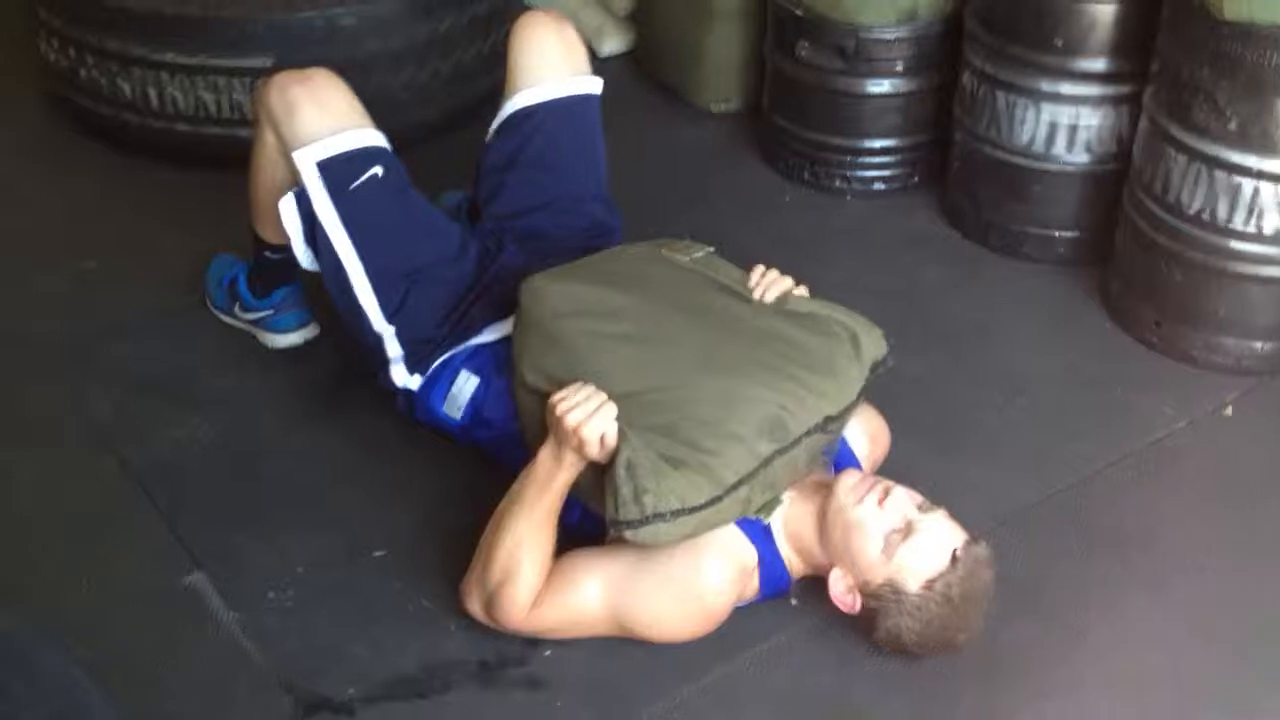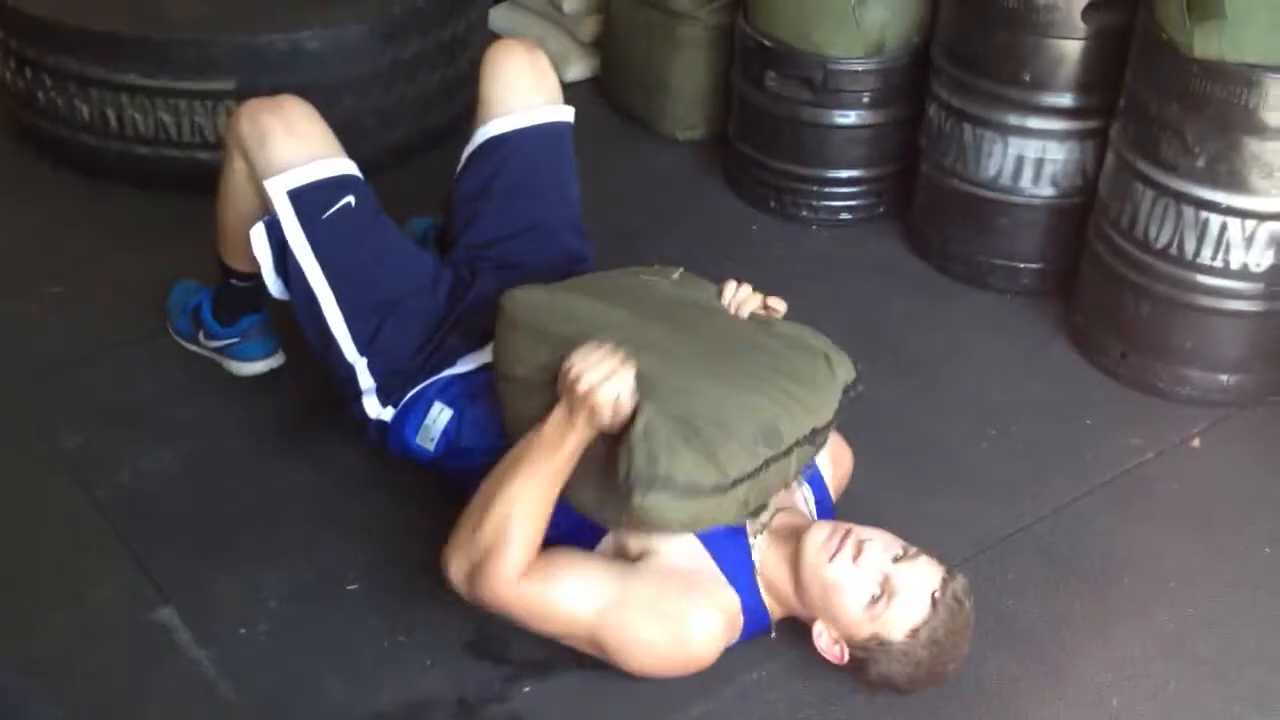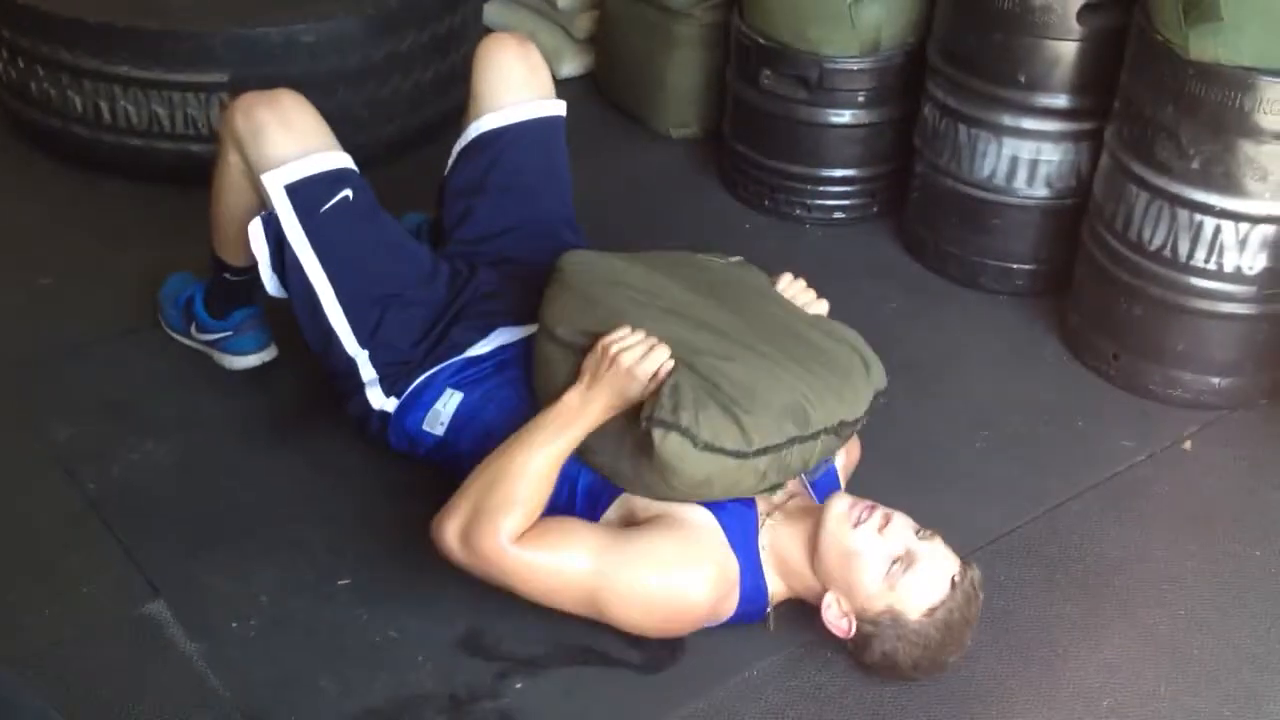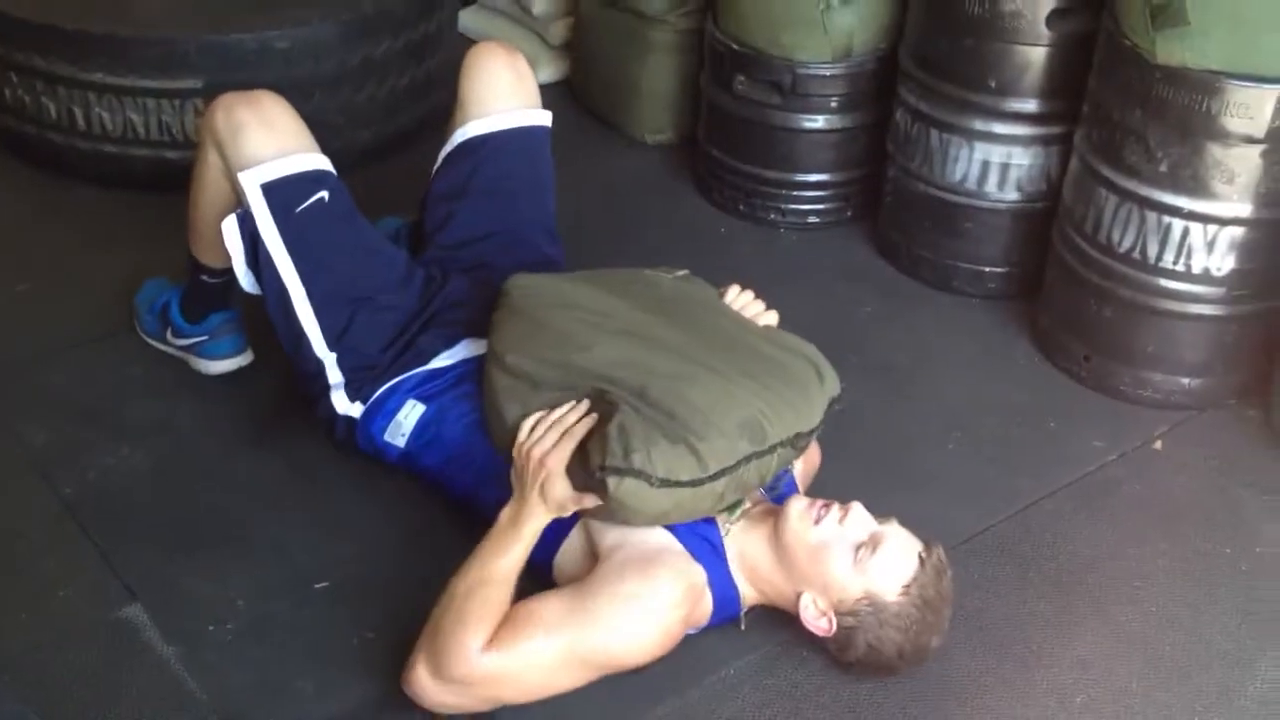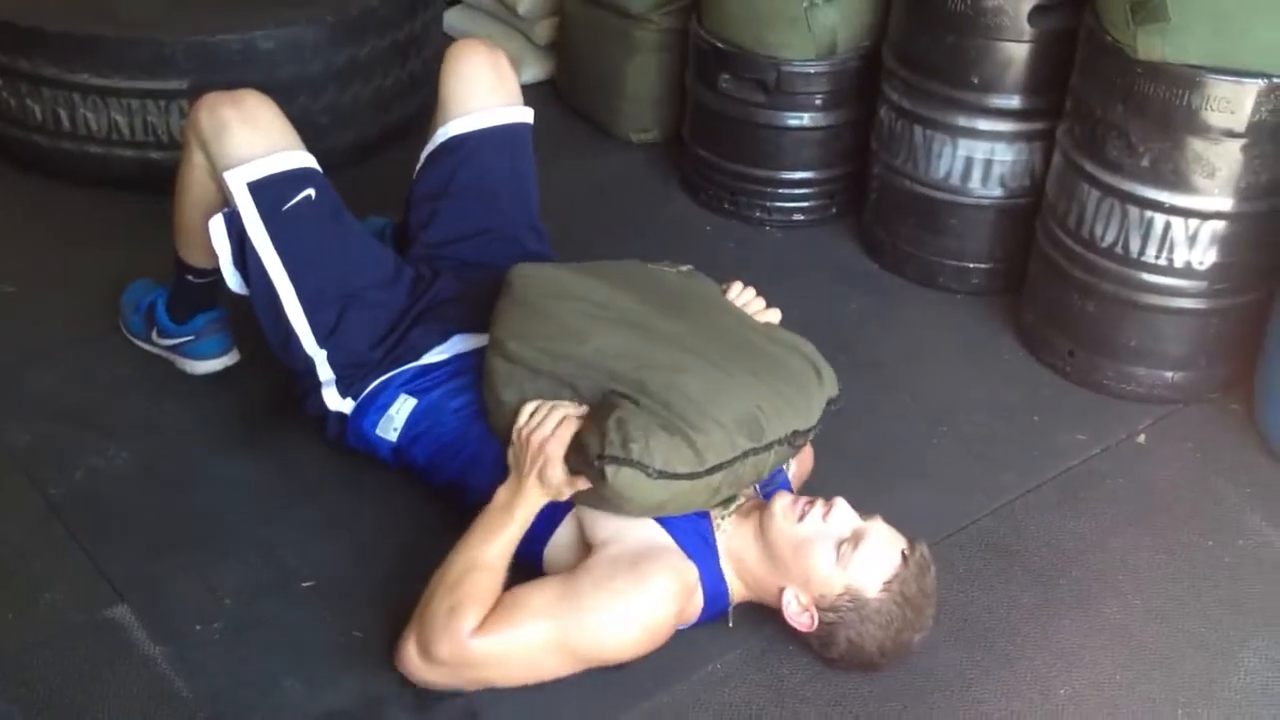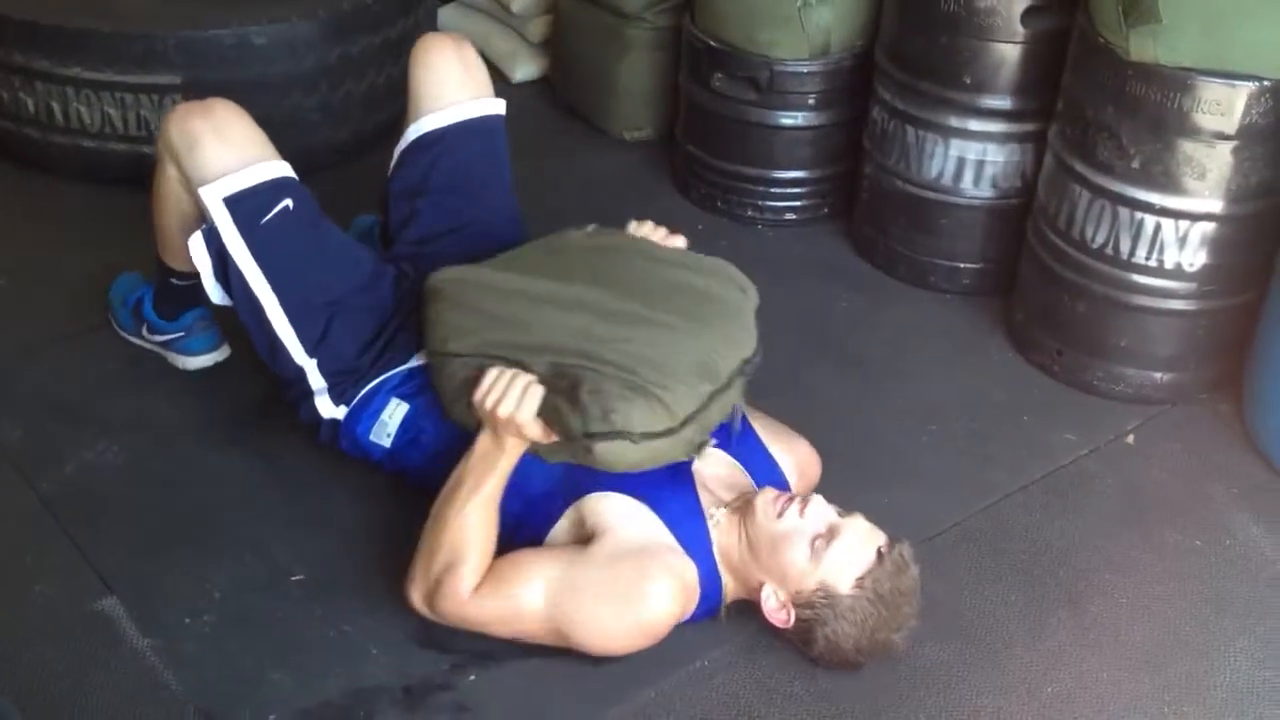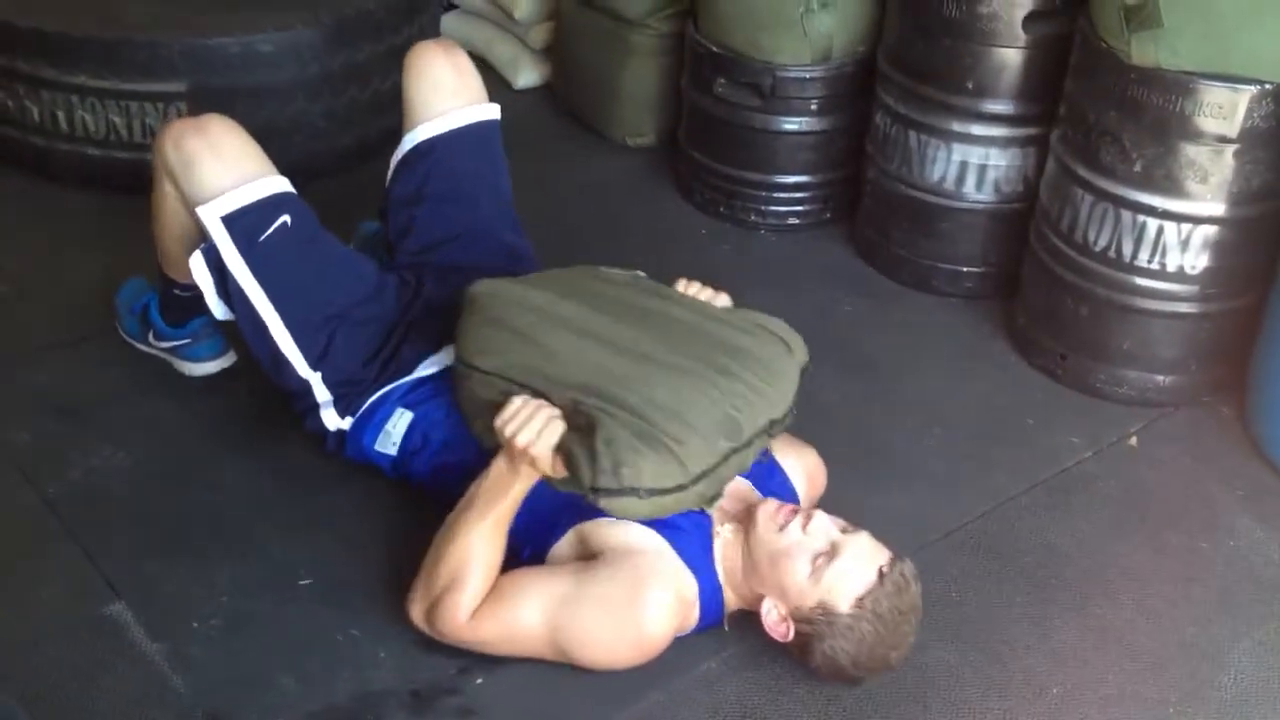
dt=0.5s
person 1, frame 1
left shoulder: (708, 579)
right shoulder: (857, 442)
left elbow: (494, 600)
left wrist: (562, 454)
left hip: (453, 342)
left knee: (297, 95)
right knee: (541, 33)
left ankle: (266, 292)
right ankle: (480, 218)
person 1, frame 2
left shoulder: (691, 620)
right shoulder: (819, 471)
left elbow: (476, 565)
left wrist: (570, 420)
left hip: (427, 375)
left knee: (269, 122)
right knee: (514, 58)
left ankle: (232, 318)
right ankle: (453, 250)
person 1, frame 3
left shoulder: (691, 579)
right shoulder: (826, 455)
left elbow: (468, 533)
left wrist: (590, 398)
left hip: (422, 369)
right hip: (536, 304)
left knee: (264, 116)
right knee: (506, 51)
left ankle: (225, 315)
right ankle: (446, 250)
person 1, frame 4
left shoulder: (662, 598)
right shoulder: (785, 471)
left wrist: (529, 508)
left hip: (394, 376)
left knee: (243, 116)
right knee: (493, 61)
left ankle: (199, 318)
right ankle: (419, 246)
person 1, frame 5
left shoulder: (652, 594)
right shoulder: (777, 467)
left elbow: (431, 654)
left wrist: (523, 491)
left hip: (386, 371)
right hip: (499, 306)
left knee: (229, 116)
right knee: (472, 59)
left ankle: (185, 317)
right ankle: (408, 249)
person 1, frame 6
left shoulder: (646, 592)
right shoulder: (787, 465)
left elbow: (439, 592)
left wrist: (501, 440)
left hip: (371, 377)
left knee: (199, 126)
right knee: (444, 52)
left ankle: (172, 314)
right ankle: (394, 251)
person 1, frame 7
left shoulder: (650, 607)
right shoulder: (799, 474)
left elbow: (439, 610)
left wrist: (516, 468)
left hip: (381, 389)
left knee: (196, 143)
right knee: (434, 59)
left ankle: (178, 321)
right ankle: (398, 264)
